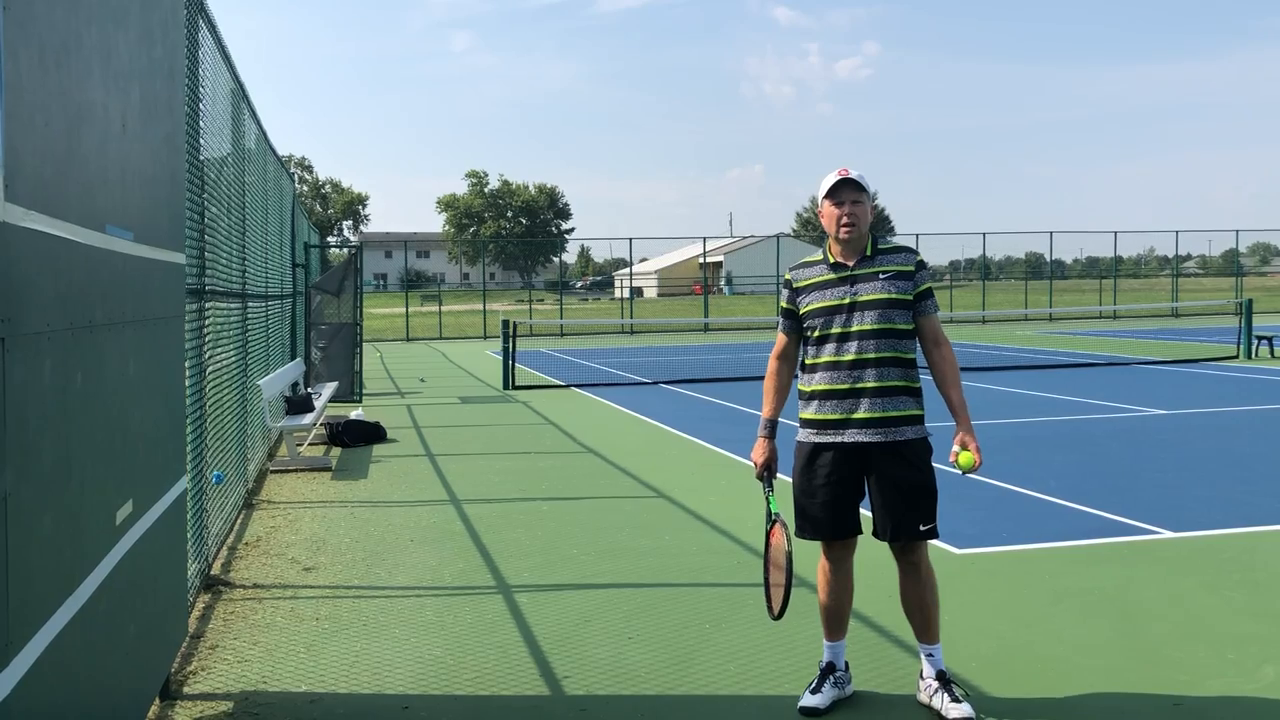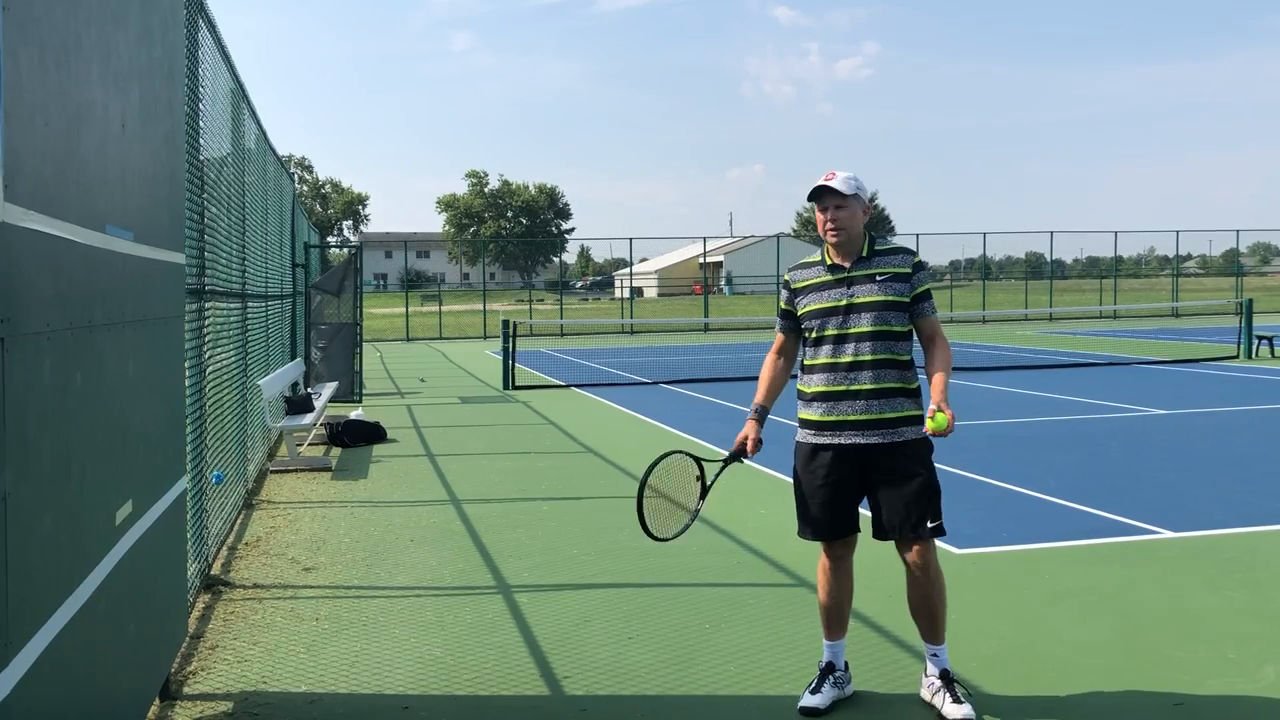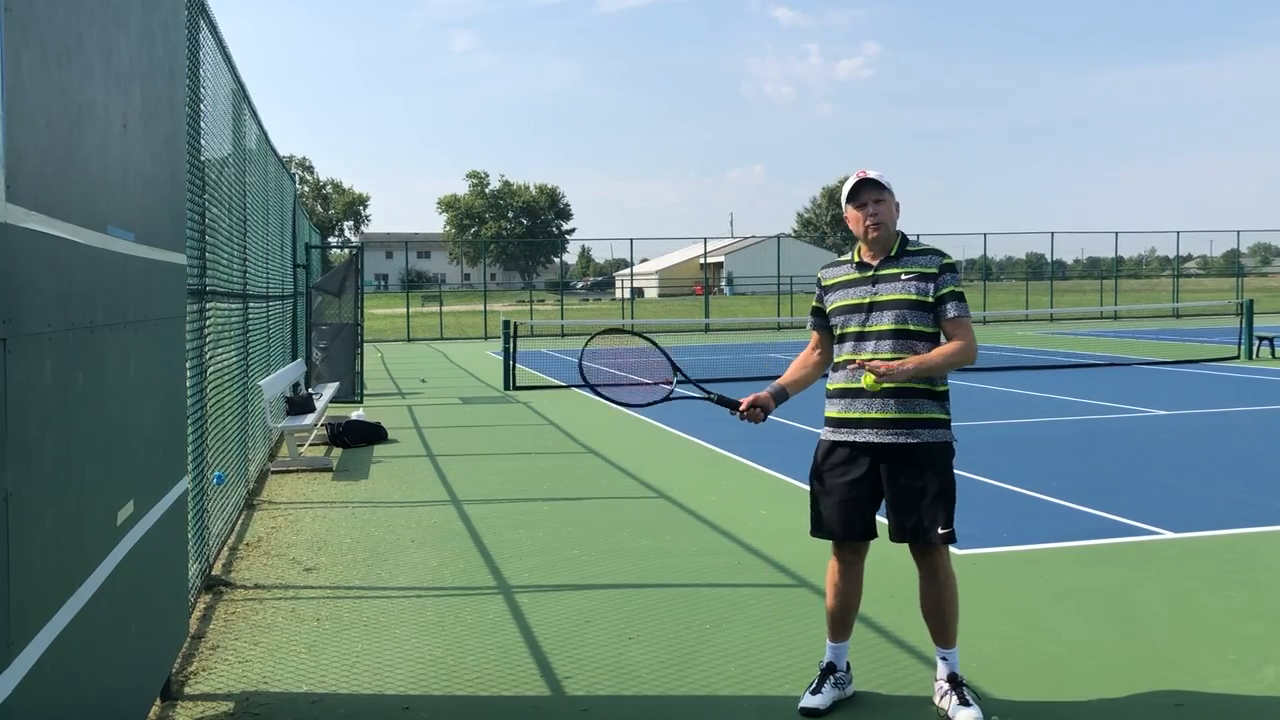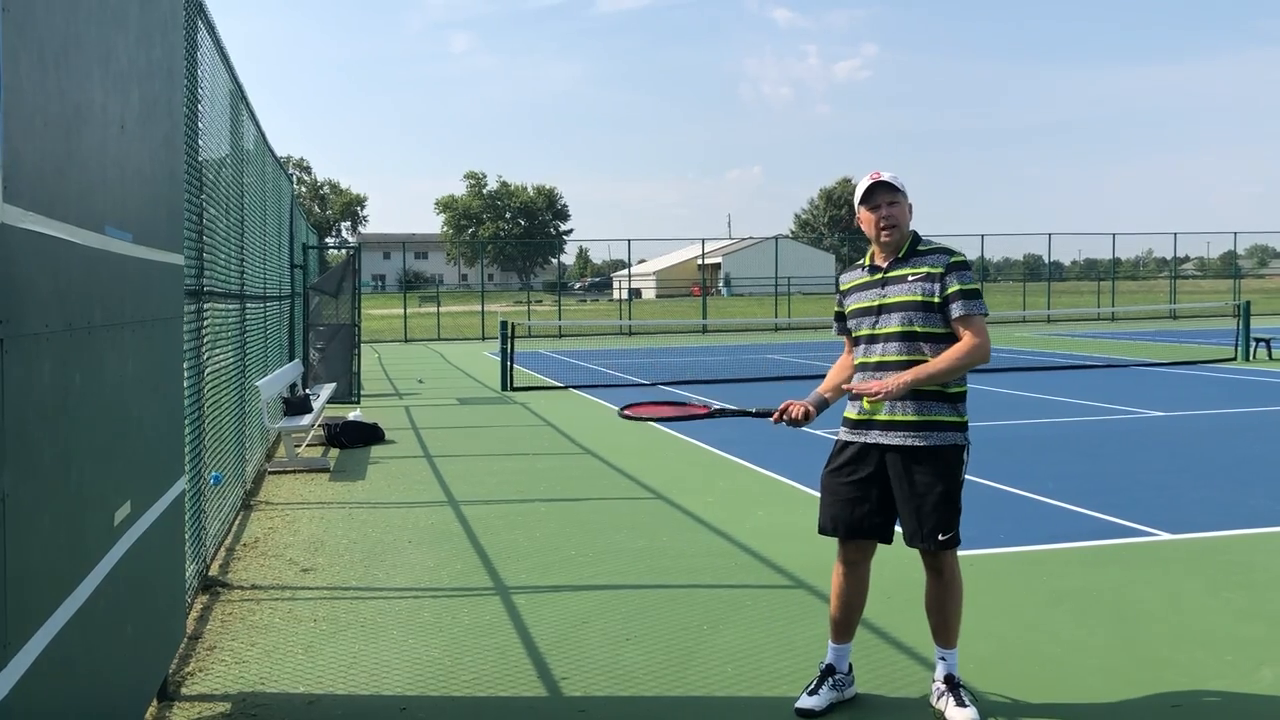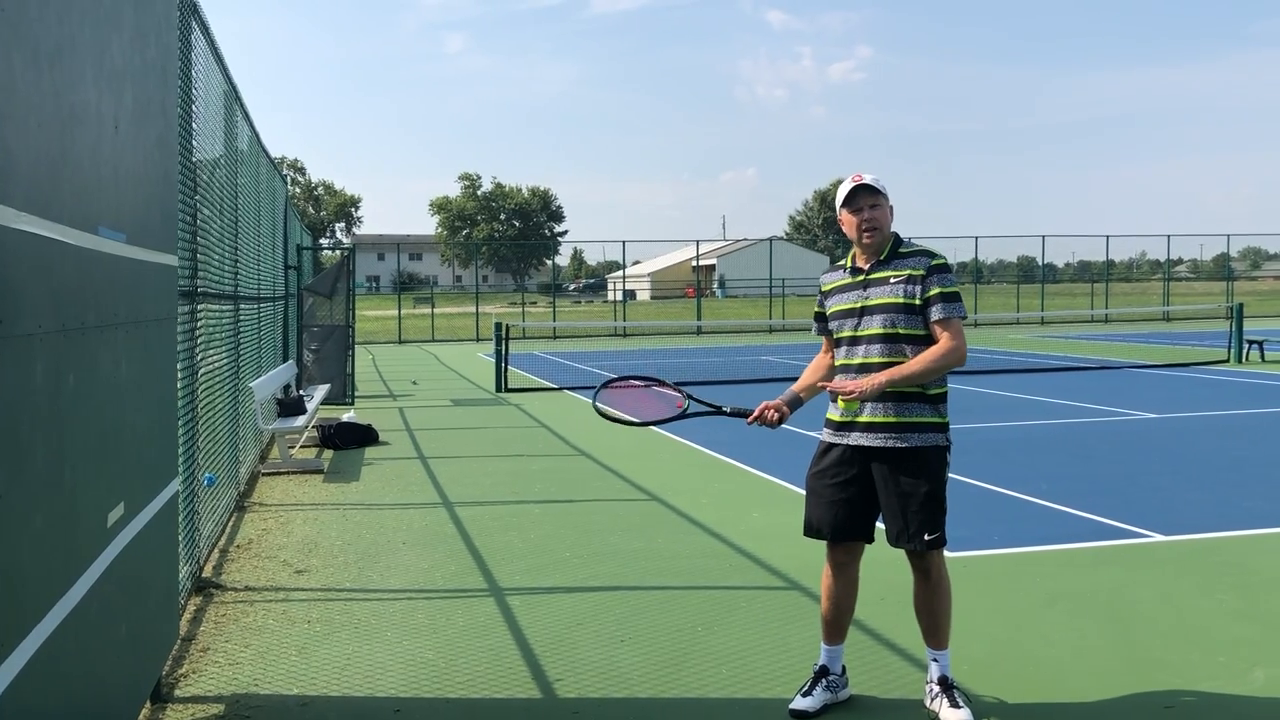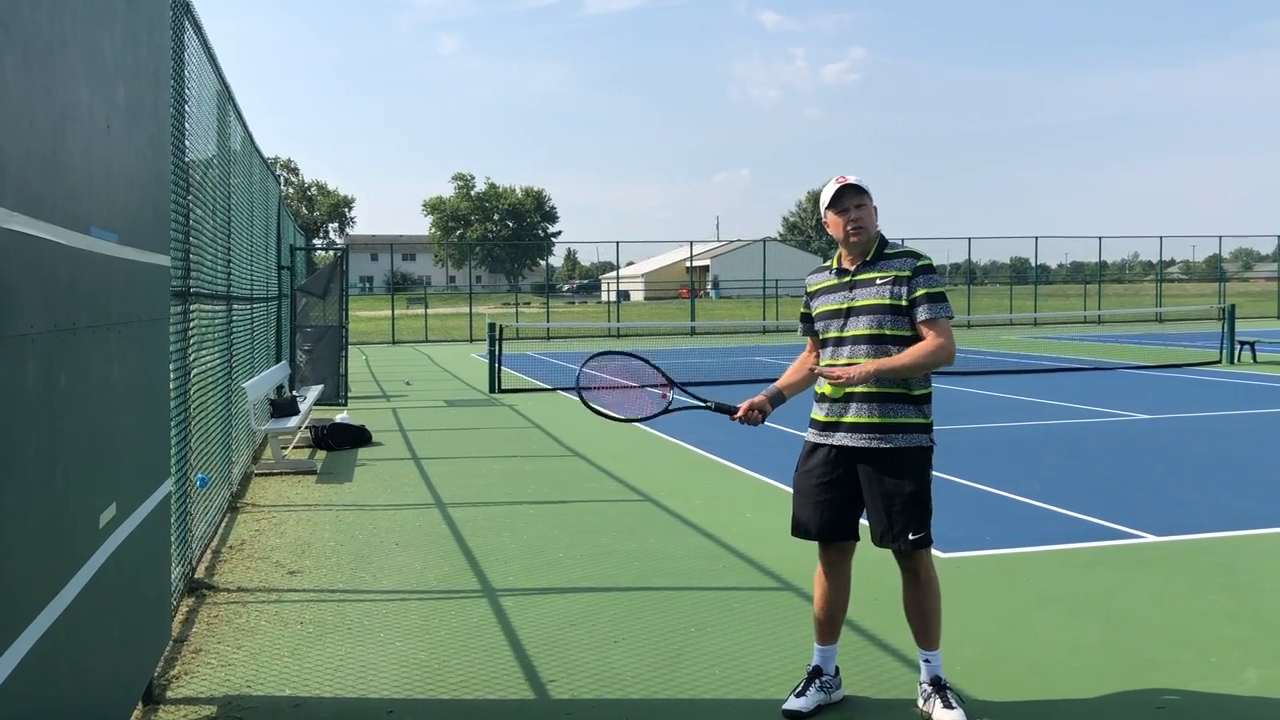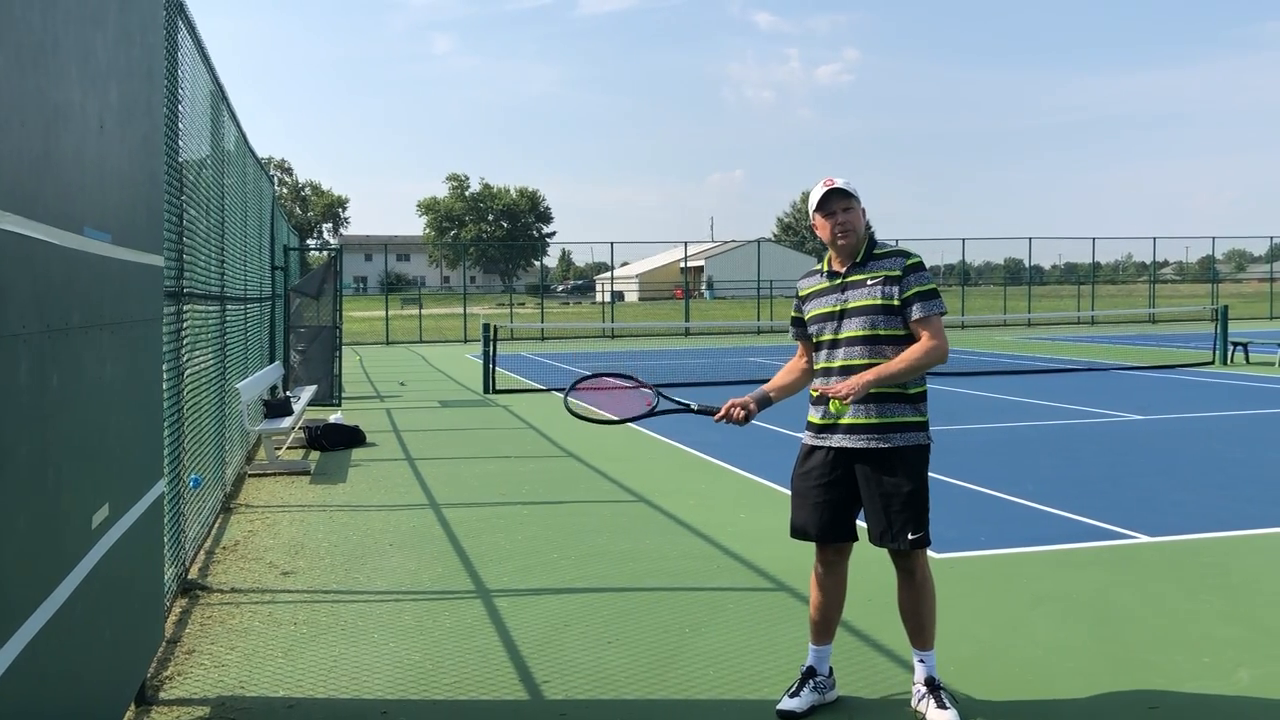
dt=0.4s
person 1, frame 1
left shoulder: (907, 264)
right shoulder: (799, 277)
left elbow: (936, 345)
right elbow: (782, 358)
left wrist: (962, 422)
right wrist: (765, 432)
left hip: (899, 437)
right hip: (823, 439)
left knee: (912, 553)
right knee: (834, 550)
left ankle: (933, 674)
right ankle: (834, 668)
person 1, frame 2
left shoulder: (904, 264)
right shoulder: (798, 277)
left elbow: (934, 338)
right elbow: (781, 353)
left wrist: (938, 393)
right wrist: (756, 416)
left hip: (899, 436)
right hip: (824, 439)
left knee: (919, 552)
right knee: (834, 549)
left ankle: (937, 672)
right ankle: (833, 668)
person 1, frame 3
left shoulder: (935, 267)
right shoulder: (831, 277)
left elbow: (965, 347)
right elbow: (818, 352)
left wrist: (900, 368)
right wrist: (772, 394)
left hip: (920, 437)
right hip: (845, 439)
left knee: (932, 554)
right knee: (846, 551)
left ankle: (948, 676)
right ankle: (836, 669)
person 1, frame 4
left shoulder: (947, 265)
right shoulder: (850, 280)
left elbow: (977, 346)
left wrist: (903, 381)
right wrist: (815, 401)
left hip: (930, 439)
right hip: (860, 438)
left knee: (939, 554)
right knee: (851, 550)
right ankle: (837, 669)
person 1, frame 5
left shoulder: (928, 267)
right shoulder: (831, 280)
left elbow: (954, 349)
left wrist: (879, 381)
right wrist: (789, 400)
left hip: (914, 441)
right hip: (843, 440)
left knee: (926, 557)
right knee: (840, 551)
right ankle: (831, 672)
person 1, frame 6
left shoulder: (913, 267)
right shoulder: (817, 281)
left elbow: (942, 347)
left wrist: (867, 370)
right wrist: (771, 396)
left hip: (898, 441)
right hip: (829, 440)
left knee: (913, 555)
right knee: (832, 551)
right ankle: (824, 673)
person 1, frame 7
left shoulder: (904, 267)
right shoulder: (808, 285)
left elbow: (935, 347)
left wrist: (865, 380)
right wrist: (758, 398)
left hip: (895, 441)
right hip: (826, 443)
left knee: (909, 555)
right knee: (828, 552)
right ankle: (818, 673)
